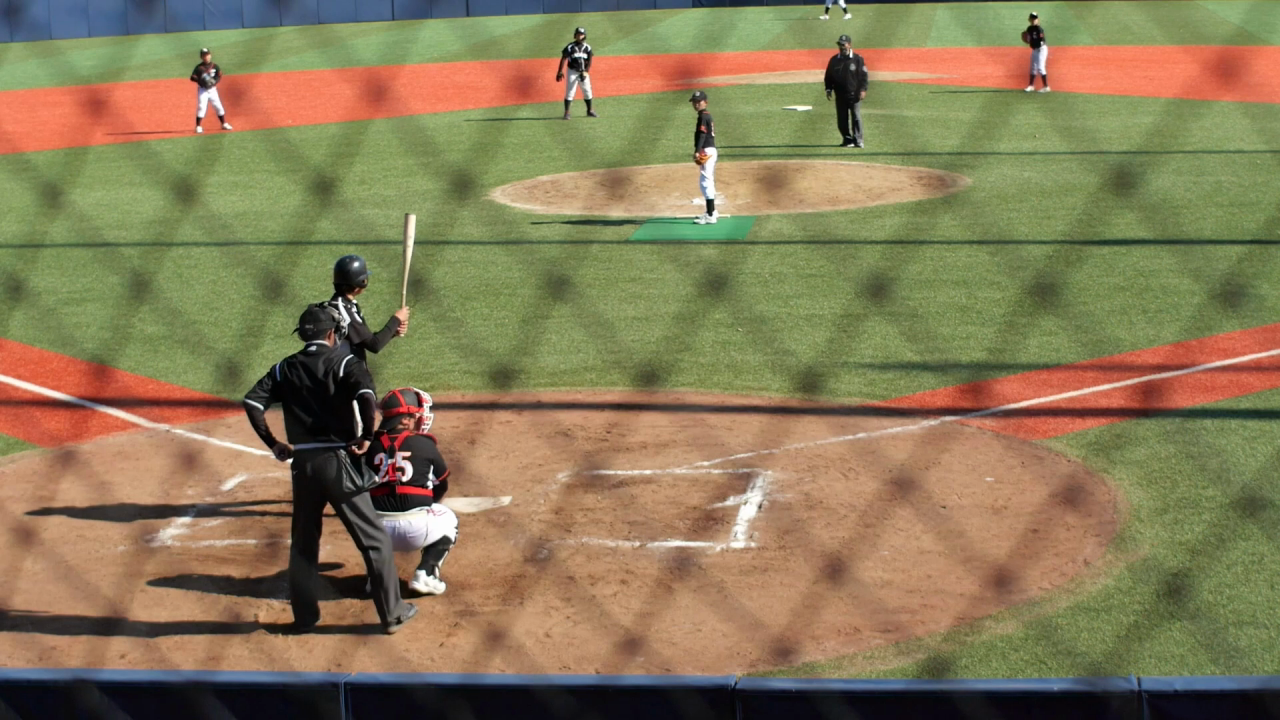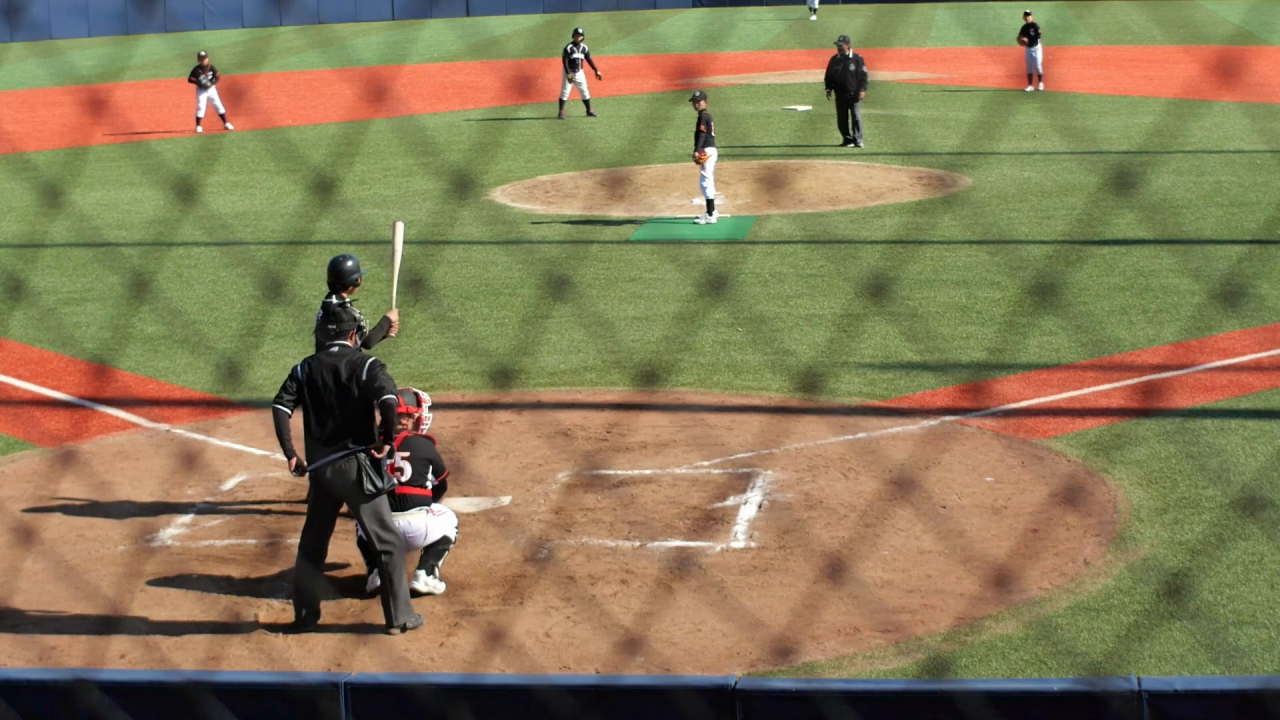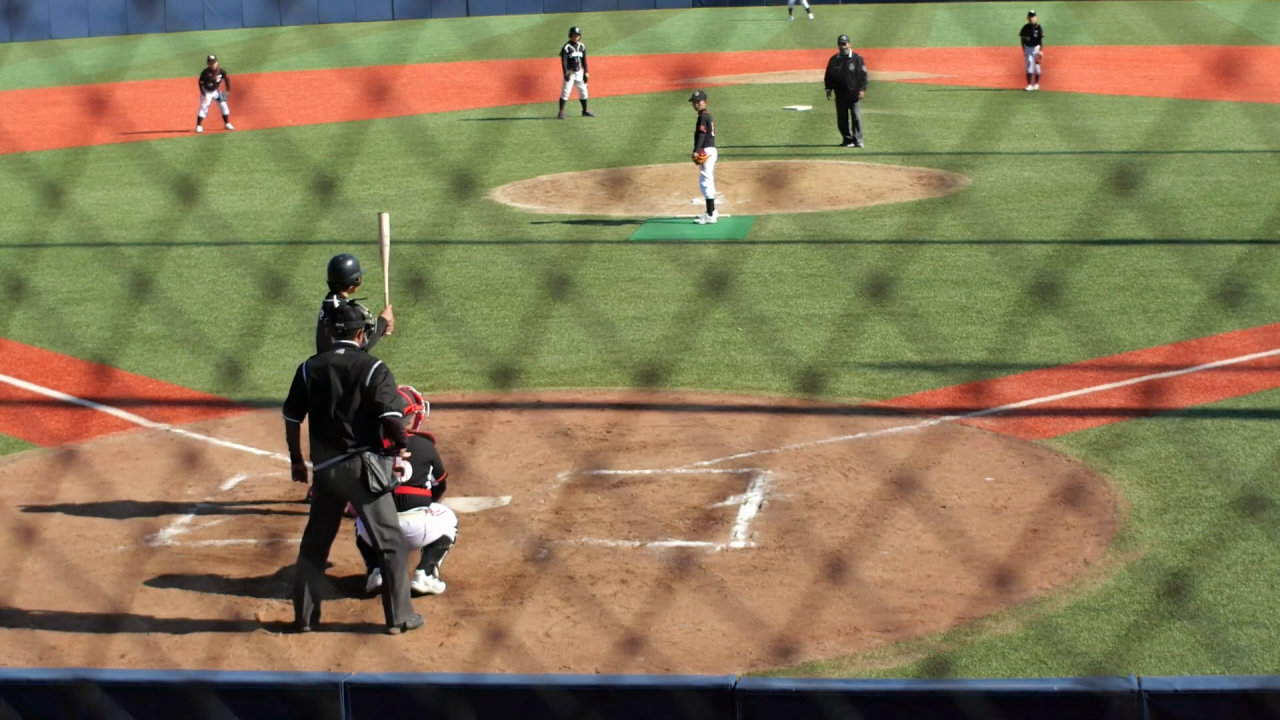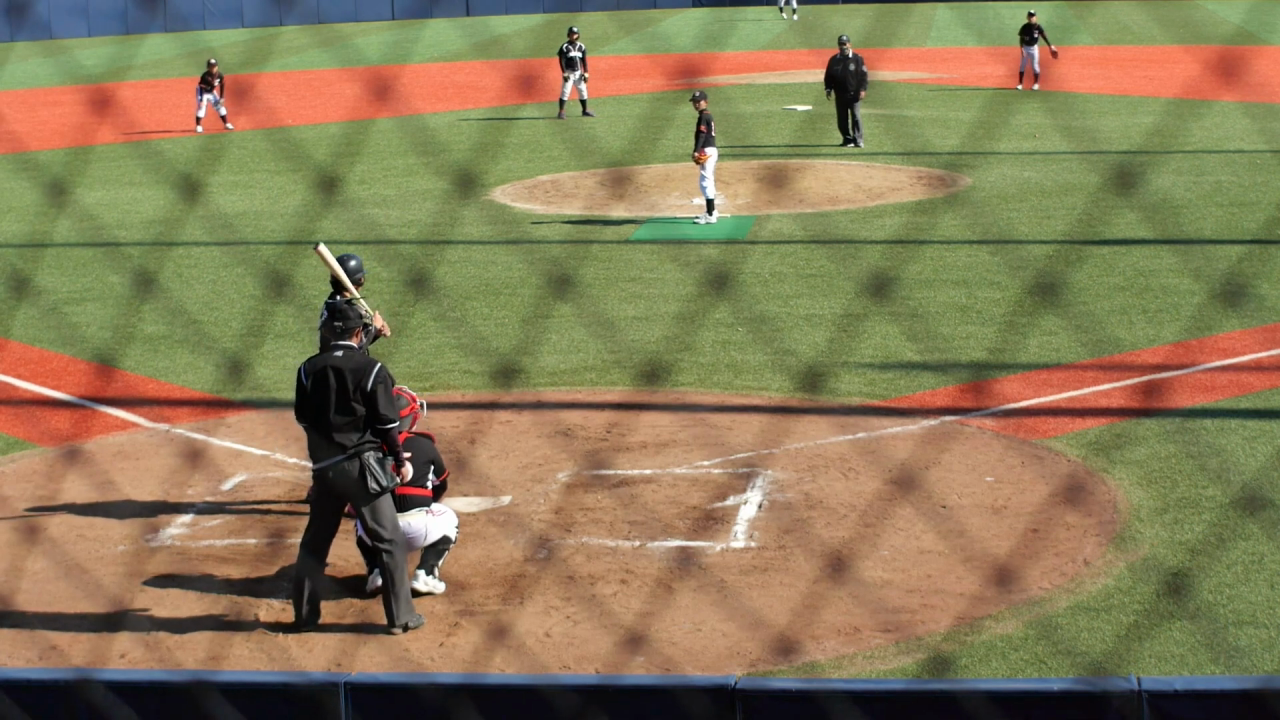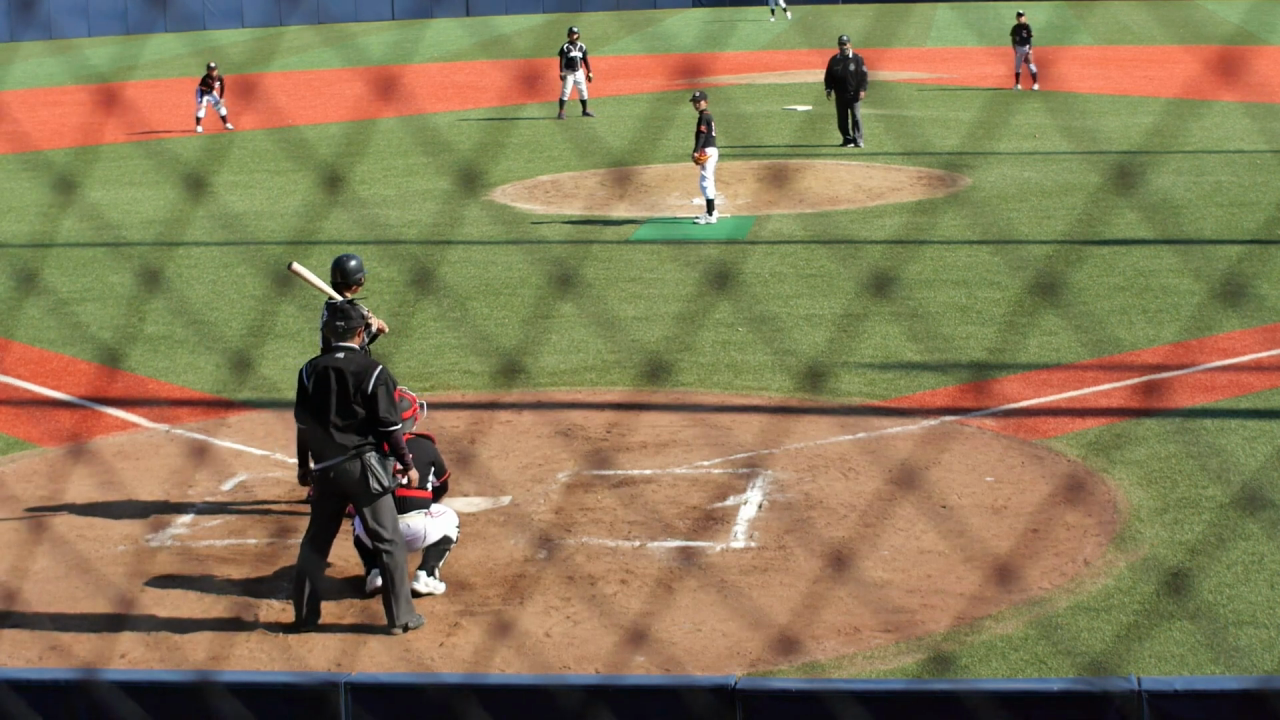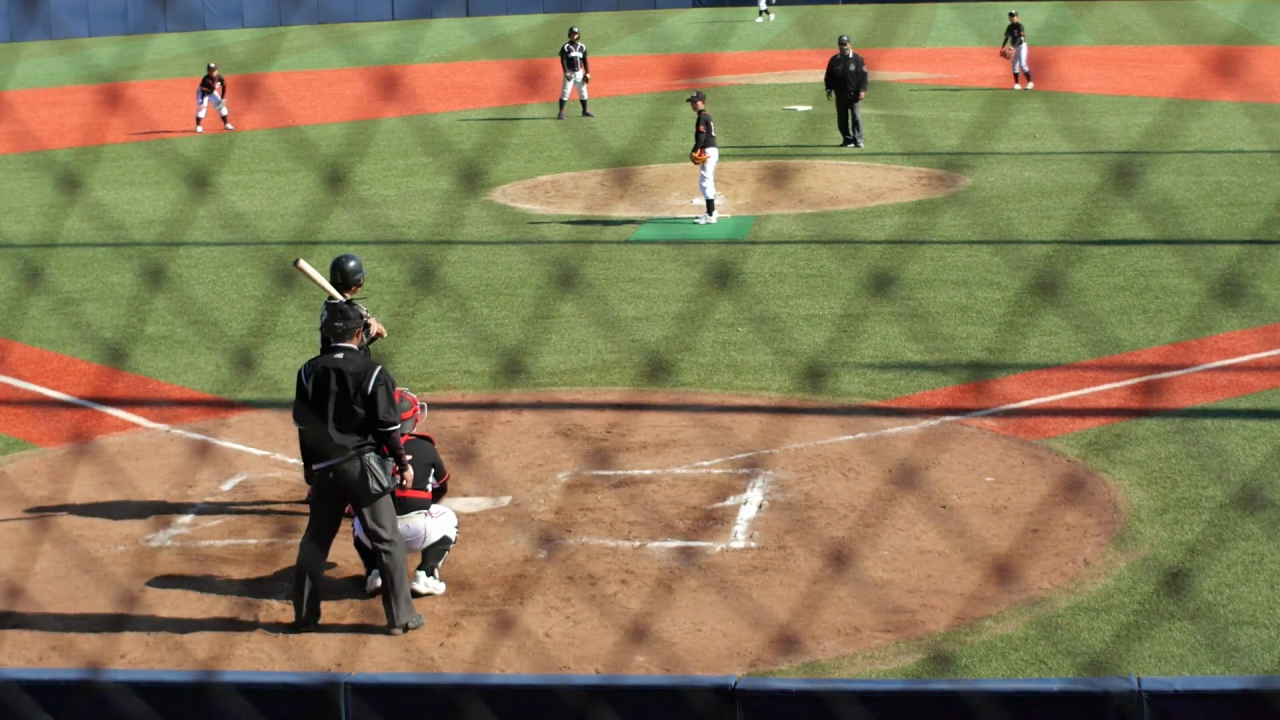
dt=0.4s
person 1, frame 1
left shoulder: (284, 368)
right shoulder: (344, 362)
left elbow: (251, 403)
right elbow: (367, 397)
left wrist: (273, 443)
right wrist: (367, 436)
left hip: (303, 465)
right hip: (340, 462)
left knee: (303, 542)
right knee: (374, 539)
left ankle: (304, 616)
right ankle: (392, 612)
person 1, frame 2
left shoulder: (306, 368)
right shoulder: (366, 364)
left elbow: (280, 408)
right elbow: (389, 401)
left wrist: (291, 455)
right wrist: (386, 441)
left hip: (321, 468)
right hip: (359, 465)
left knee: (312, 543)
right knee: (386, 543)
left ankle: (304, 616)
right ankle: (399, 617)
person 1, frame 3
left shoulder: (310, 368)
right shoulder: (372, 367)
left elbow: (292, 418)
right elbow: (390, 416)
left wrist: (296, 460)
right wrist: (401, 444)
left hip: (325, 468)
right hip: (364, 466)
left knee: (314, 542)
right knee: (390, 541)
left ankle: (304, 616)
right ankle: (399, 616)
person 1, frame 4
left shoulder: (309, 369)
right shoulder: (372, 369)
left elbow: (304, 421)
right elbow: (387, 425)
right wrist: (401, 462)
left hip: (324, 467)
right hip: (363, 466)
left knee: (314, 542)
right knee: (389, 542)
left ankle: (304, 616)
right ankle: (400, 617)
person 1, frame 5
left shoulder: (311, 370)
right shoulder: (373, 371)
left elbow: (303, 425)
right elbow: (389, 427)
left wrist: (304, 466)
right wrist: (408, 464)
left hip: (325, 468)
right hip: (365, 466)
left knee: (315, 541)
right knee: (389, 542)
left ankle: (304, 616)
right ankle: (400, 617)
person 1, frame 6
left shoulder: (310, 370)
right shoulder: (373, 372)
left elbow: (302, 425)
right elbow: (388, 427)
left wrist: (309, 465)
right wrist: (403, 465)
left hip: (325, 468)
right hip: (364, 466)
left knee: (315, 541)
right knee: (387, 541)
left ankle: (305, 615)
right ankle: (400, 617)
person 2, frame 1
left shoulder: (370, 446)
right shoulder: (425, 444)
right elbow: (441, 487)
right hip: (417, 529)
right knee: (448, 519)
right ankle: (425, 575)
person 2, frame 2
right shoulder: (424, 445)
right elbow: (441, 487)
right hip: (416, 528)
right knee: (447, 519)
left ankle: (377, 571)
right ankle: (425, 574)
person 2, frame 3
right shoulder: (424, 445)
right elbow: (439, 488)
right hip: (416, 528)
left knee: (363, 521)
right knee: (447, 519)
left ankle: (377, 571)
right ankle: (425, 574)
person 2, frame 4
right shoulder: (424, 444)
right elbow: (441, 487)
right hip: (417, 529)
left knee: (363, 522)
right knee: (448, 518)
left ankle: (377, 572)
right ankle: (425, 574)
person 2, frame 5
right shoulder: (426, 446)
right elbow: (441, 487)
right hip: (417, 531)
left knee: (360, 522)
right knee: (449, 518)
left ankle: (376, 572)
right ankle: (426, 576)
person 2, frame 6
right shoulder: (425, 448)
right elbow: (441, 489)
right hip: (416, 532)
left knee: (360, 522)
right knee: (448, 519)
left ankle: (376, 572)
right ankle: (426, 575)
